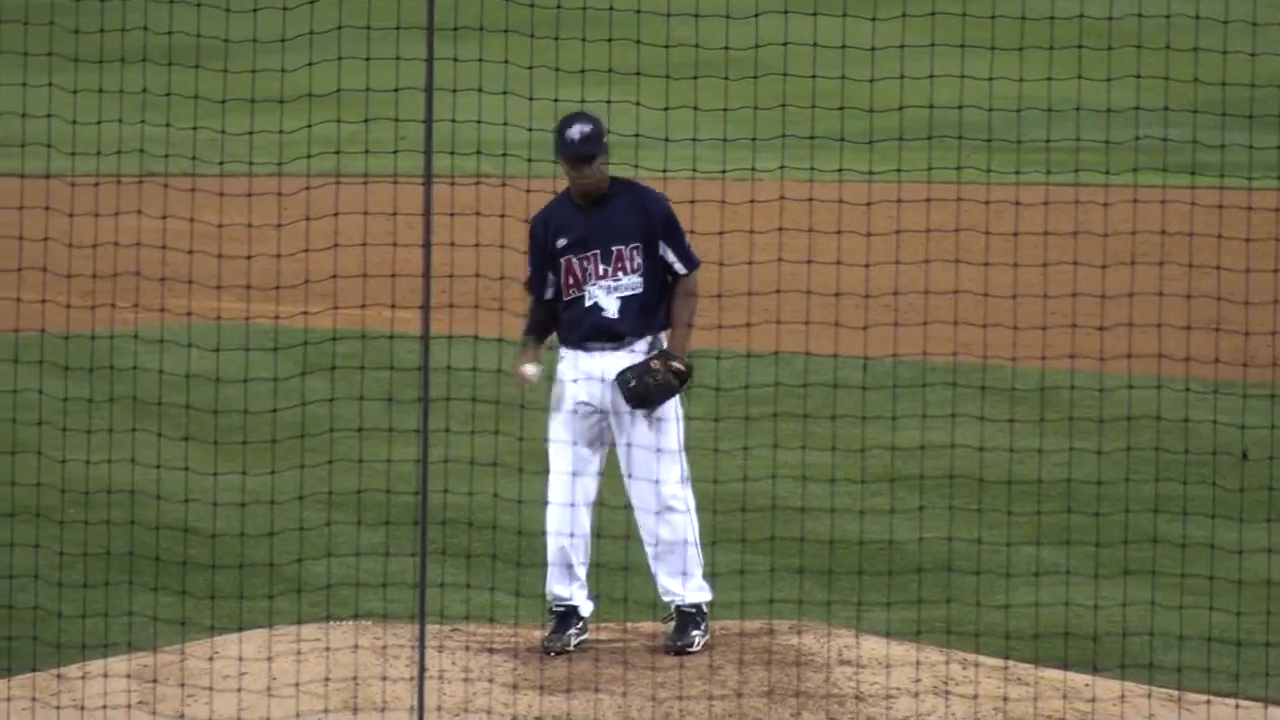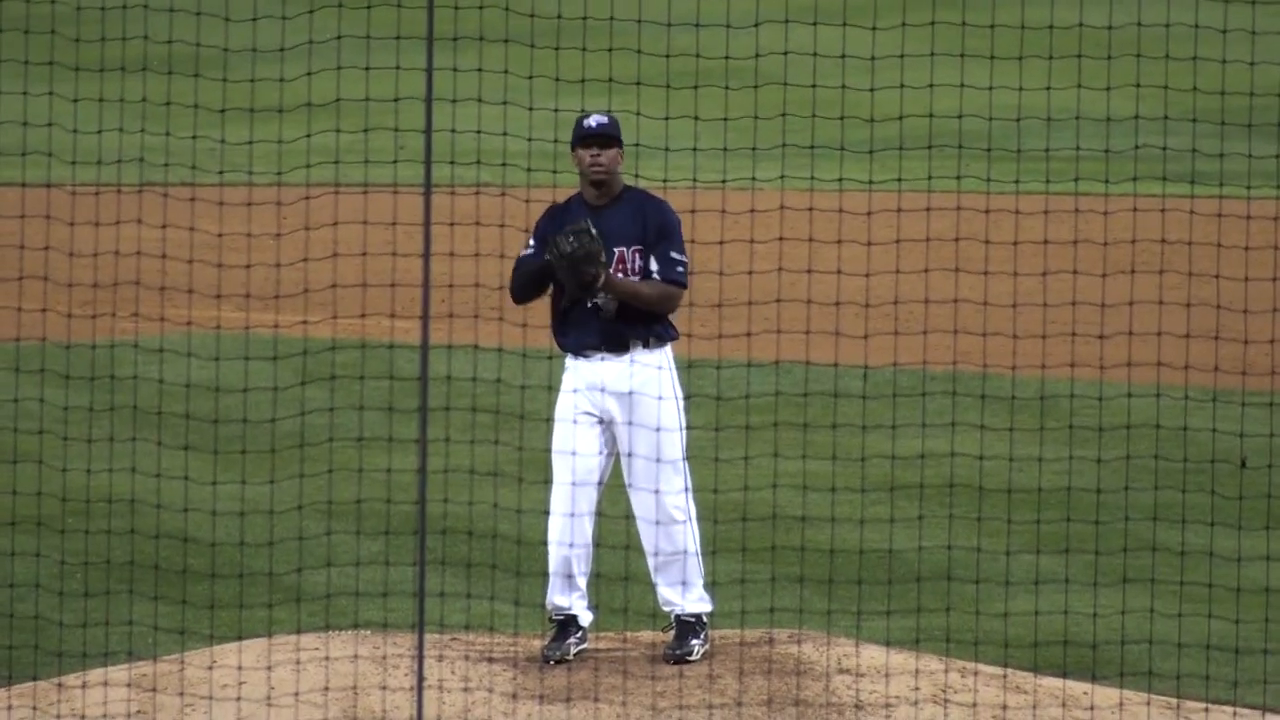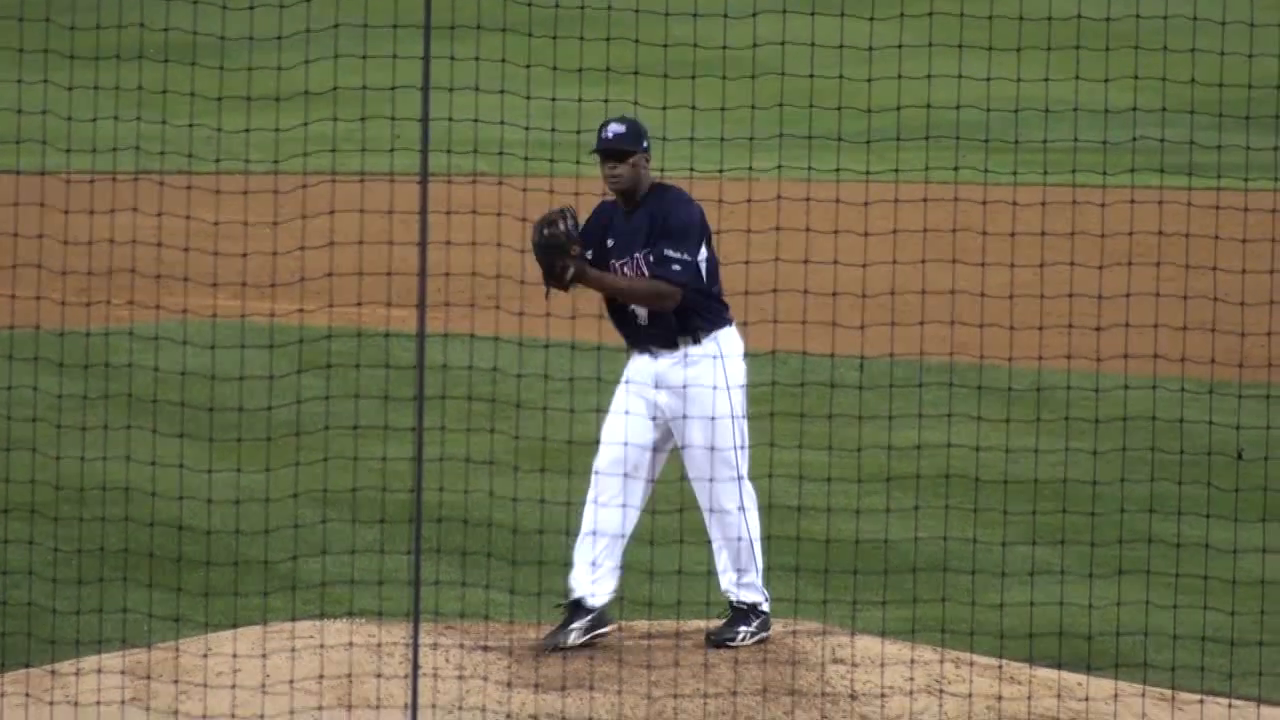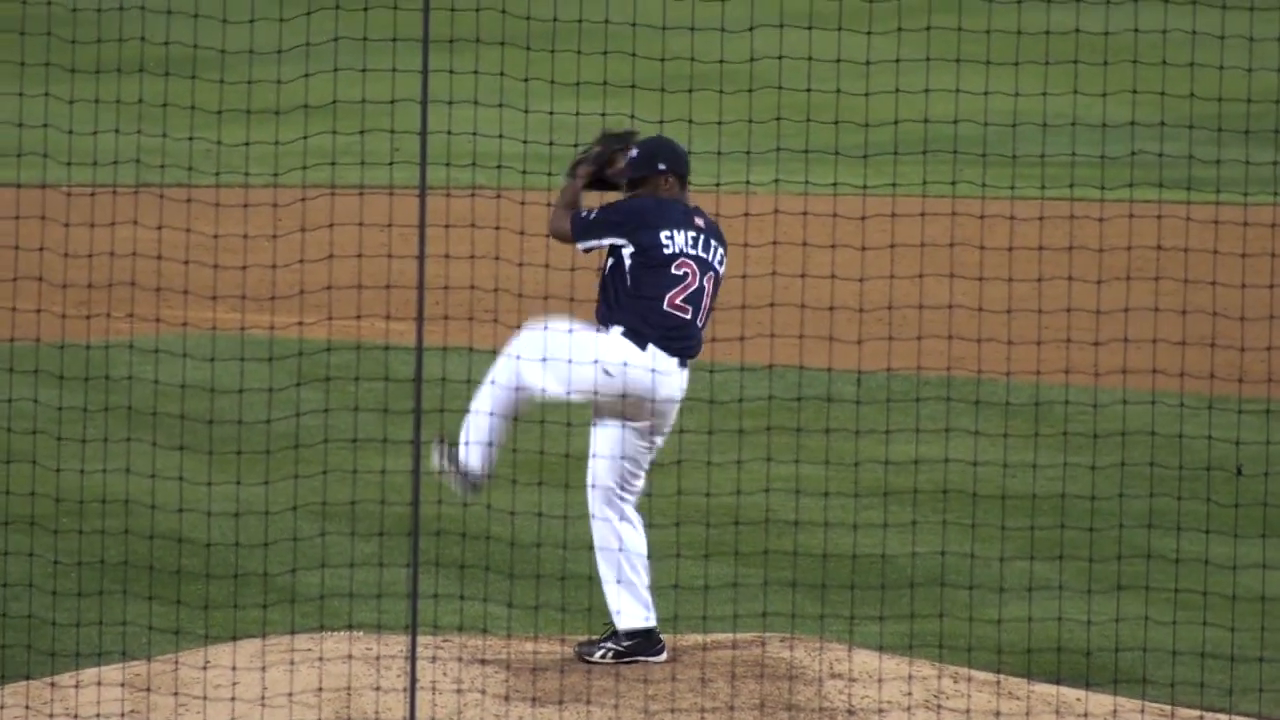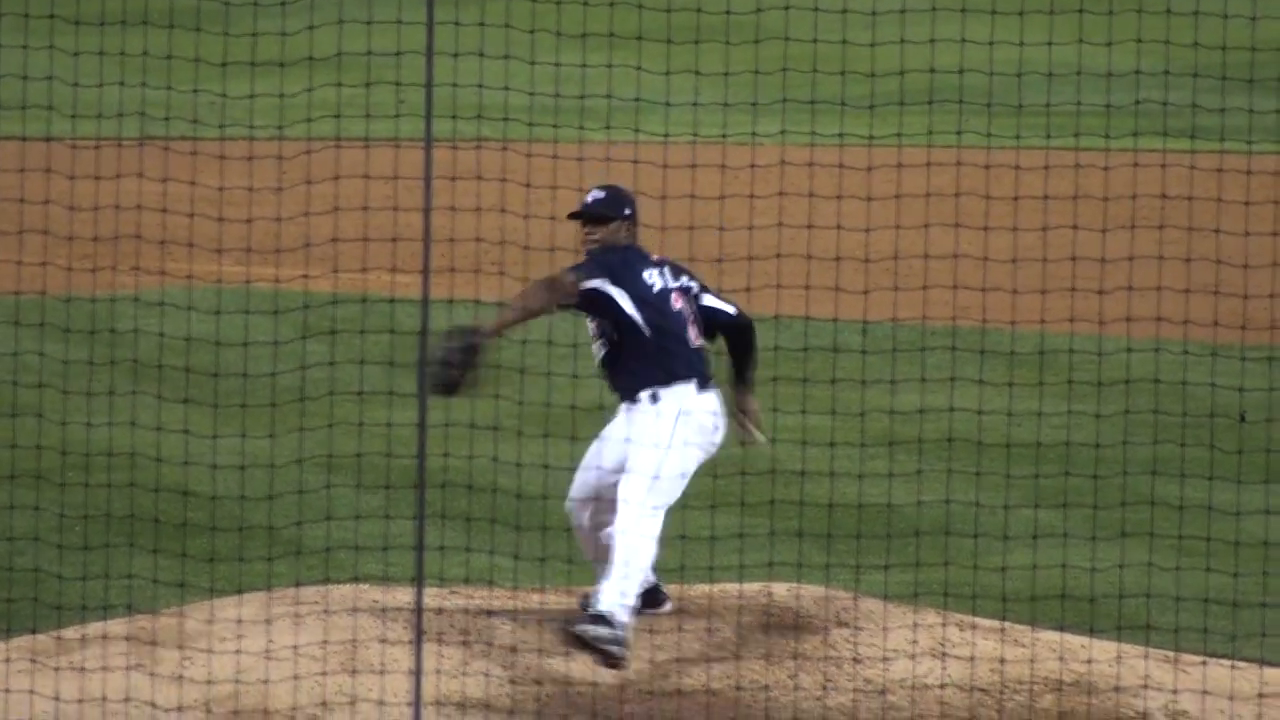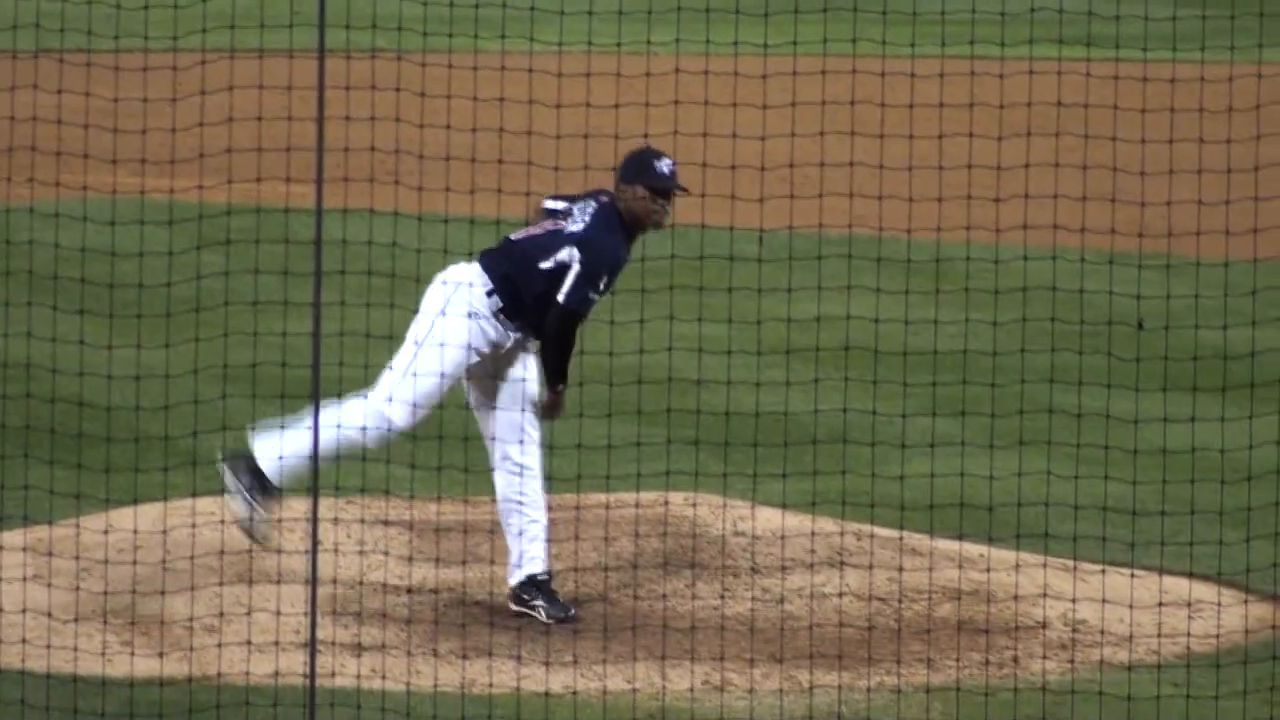
dt=0.7s
person 1, frame 1
left shoulder: (648, 206)
right shoulder: (547, 224)
left elbow: (685, 280)
right elbow: (544, 301)
left wrist: (677, 349)
right wrist: (530, 343)
left hip: (642, 360)
right hip: (578, 368)
left knee: (662, 488)
right knee: (567, 492)
left ankle: (690, 606)
right ankle: (570, 609)
person 1, frame 2
left shoulder: (655, 213)
right shoulder: (556, 219)
left elbow: (671, 295)
right elbow: (519, 290)
left wrist: (607, 279)
right wrist: (552, 261)
left hip: (646, 368)
right hip: (582, 372)
left knee: (664, 494)
right knee: (570, 498)
left ankle: (690, 616)
right ankle: (569, 618)
person 1, frame 3
left shoulder: (678, 210)
right shoulder: (604, 218)
left elbow: (667, 294)
left wrist: (591, 276)
left hip: (705, 357)
right hip: (645, 365)
left knee: (722, 486)
right knee: (612, 478)
left ankle: (751, 605)
right ankle: (588, 602)
person 1, frame 4
left shoulder: (644, 214)
right shoulder: (713, 237)
left elbow: (561, 227)
left wrist: (578, 179)
right wrist: (620, 176)
left hip: (618, 361)
right hip: (666, 385)
left knee: (527, 343)
right knee: (614, 501)
left ankle: (471, 460)
right ankle: (636, 630)
person 1, frame 5
left shoulder: (611, 265)
right shoulder: (675, 277)
left elbow: (560, 288)
right elbow: (740, 325)
left wrist: (489, 330)
right wrist: (743, 393)
left hip: (678, 414)
right hip: (643, 414)
left knee: (641, 510)
right knee: (585, 502)
left ankle: (611, 623)
right ankle: (639, 589)
person 1, frame 6
left shoulder: (595, 206)
right shoulder: (605, 244)
right elbow: (560, 323)
right wrist: (557, 386)
left hip: (511, 333)
right hip: (470, 311)
left knee: (519, 454)
right knee: (388, 412)
left ankle: (531, 580)
